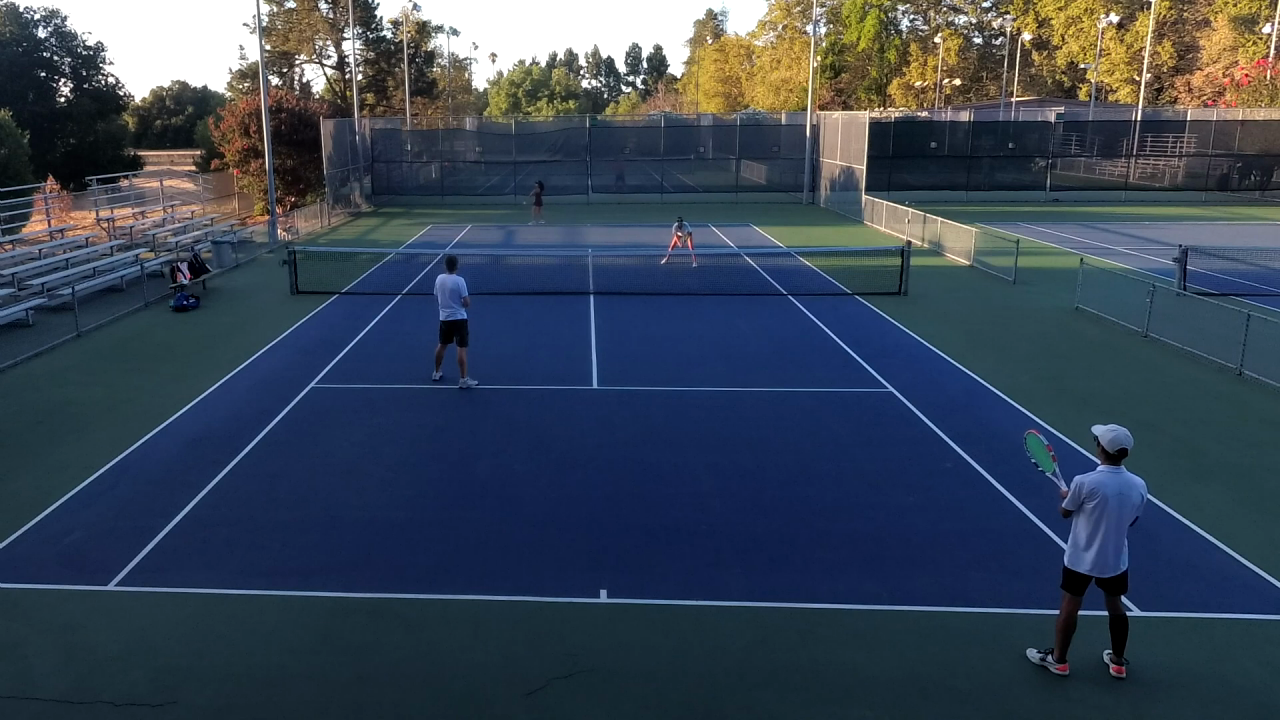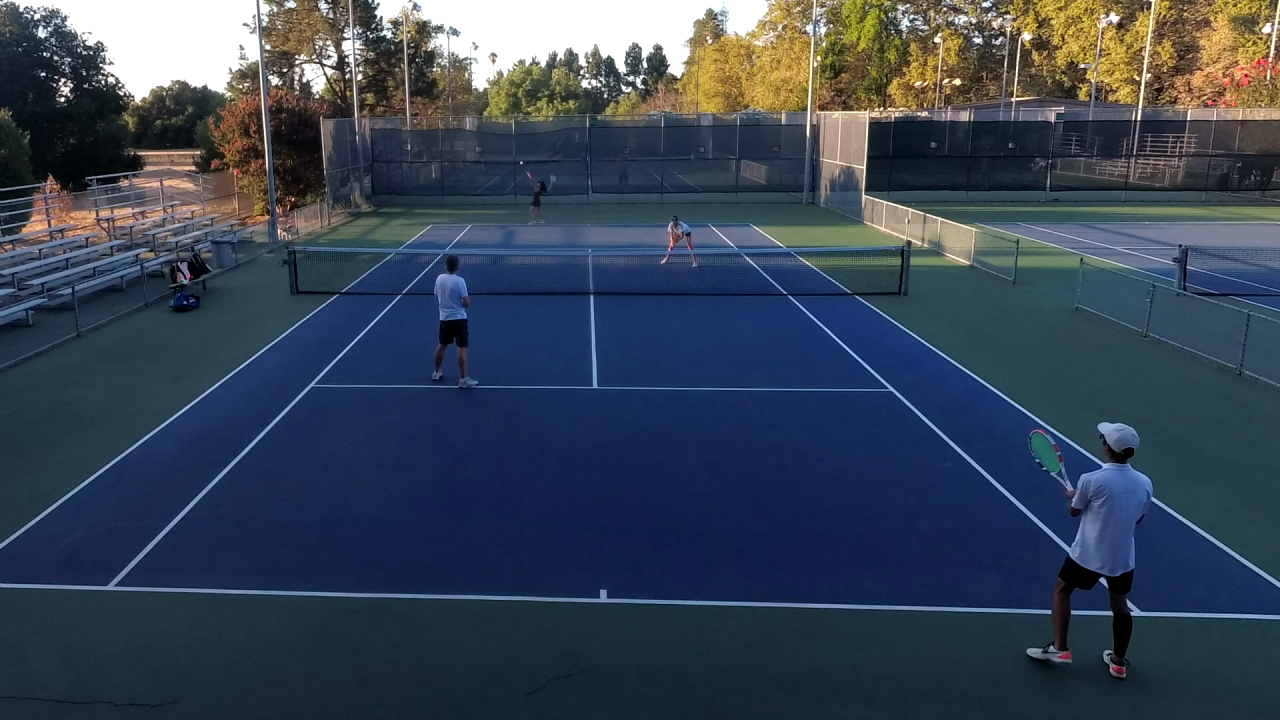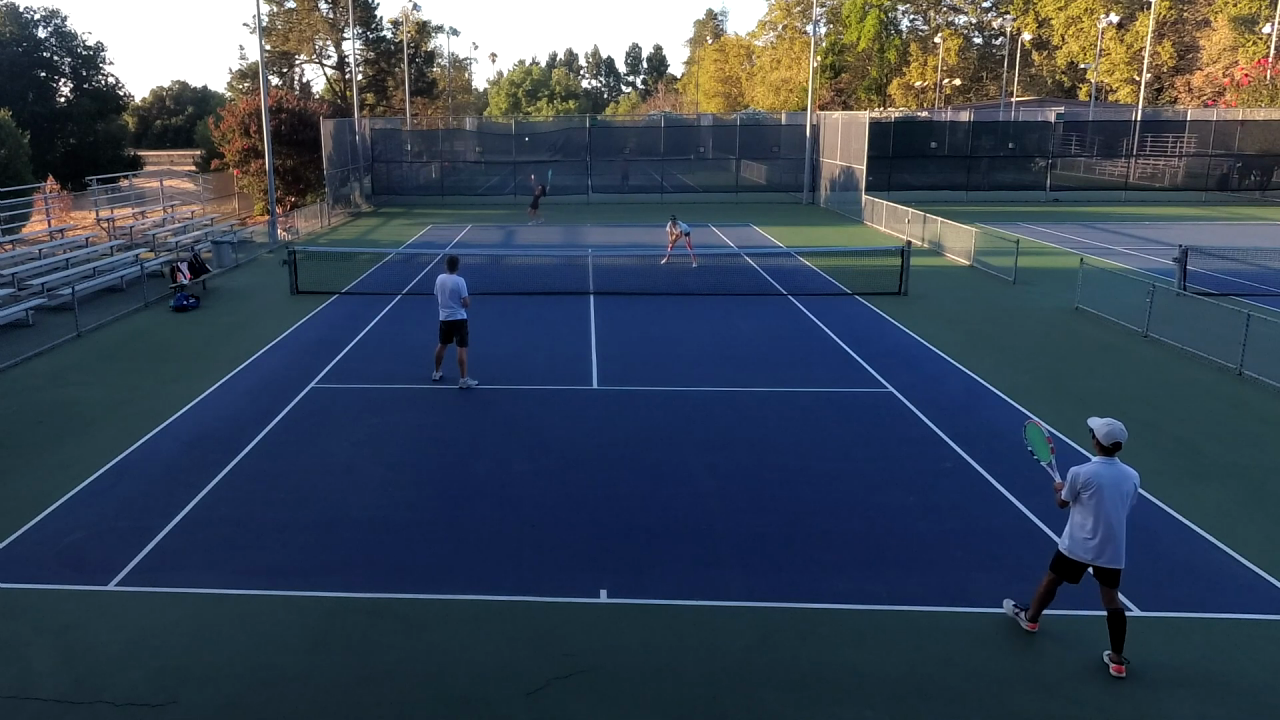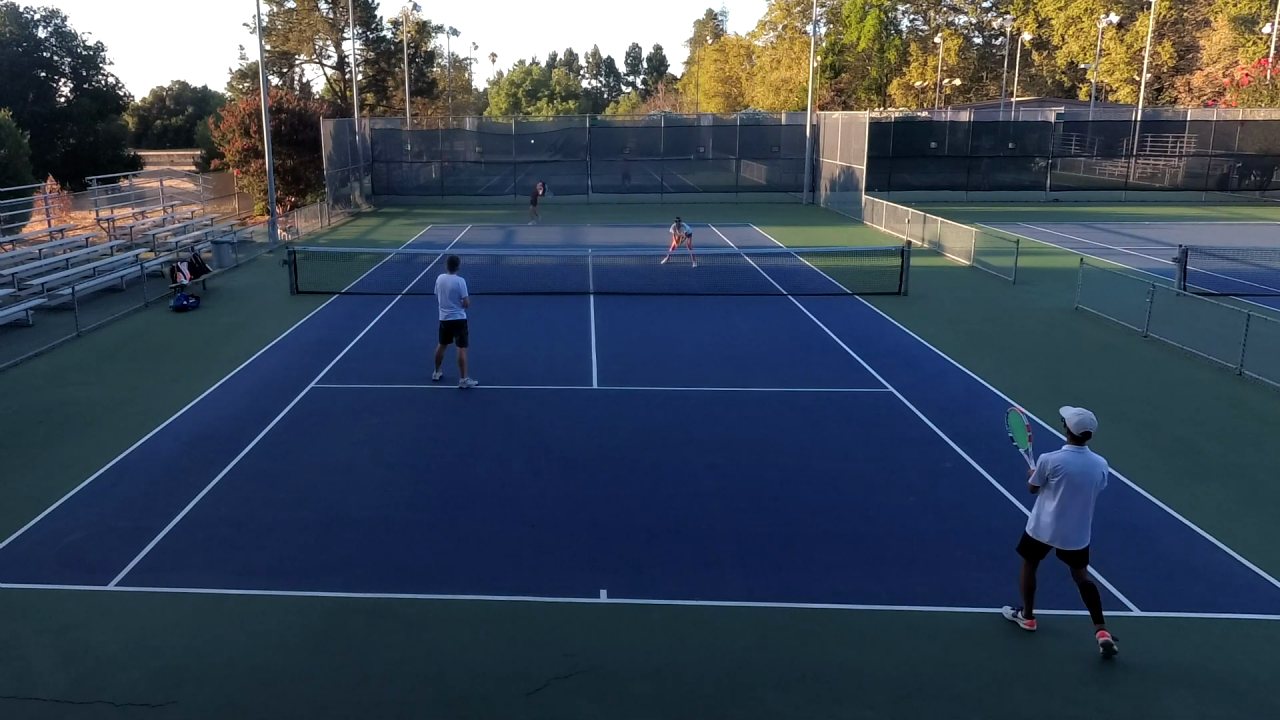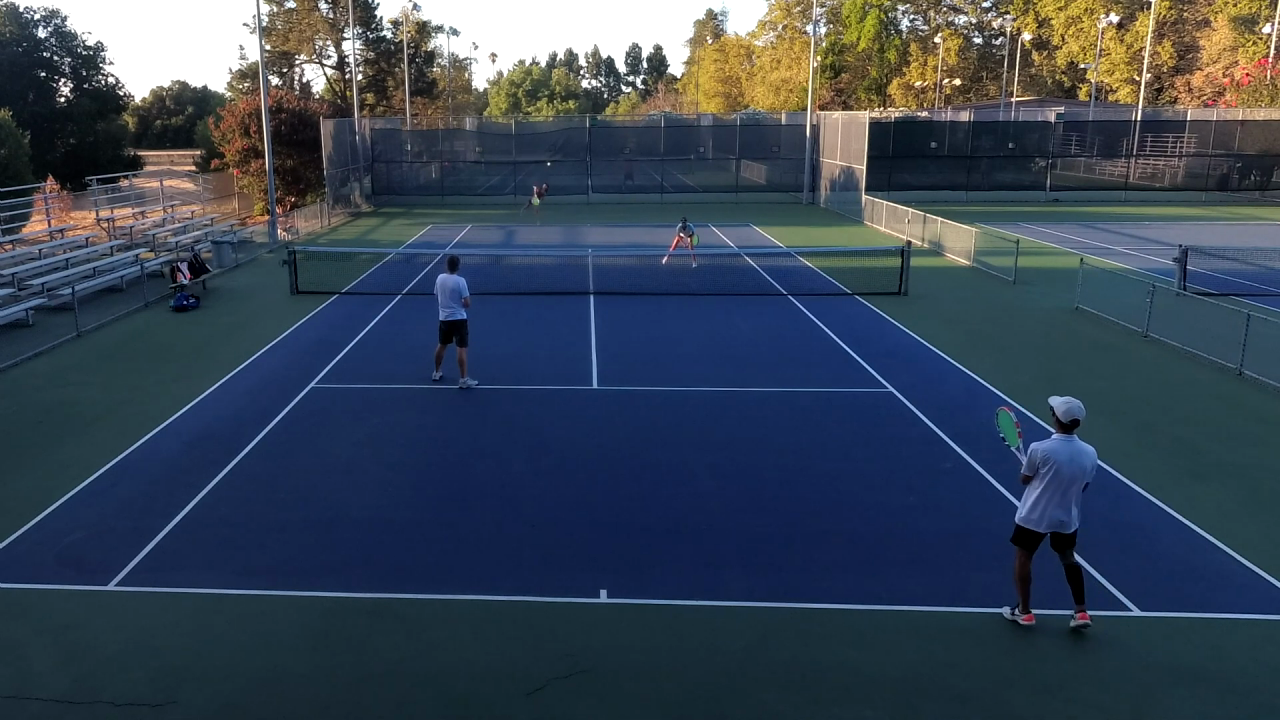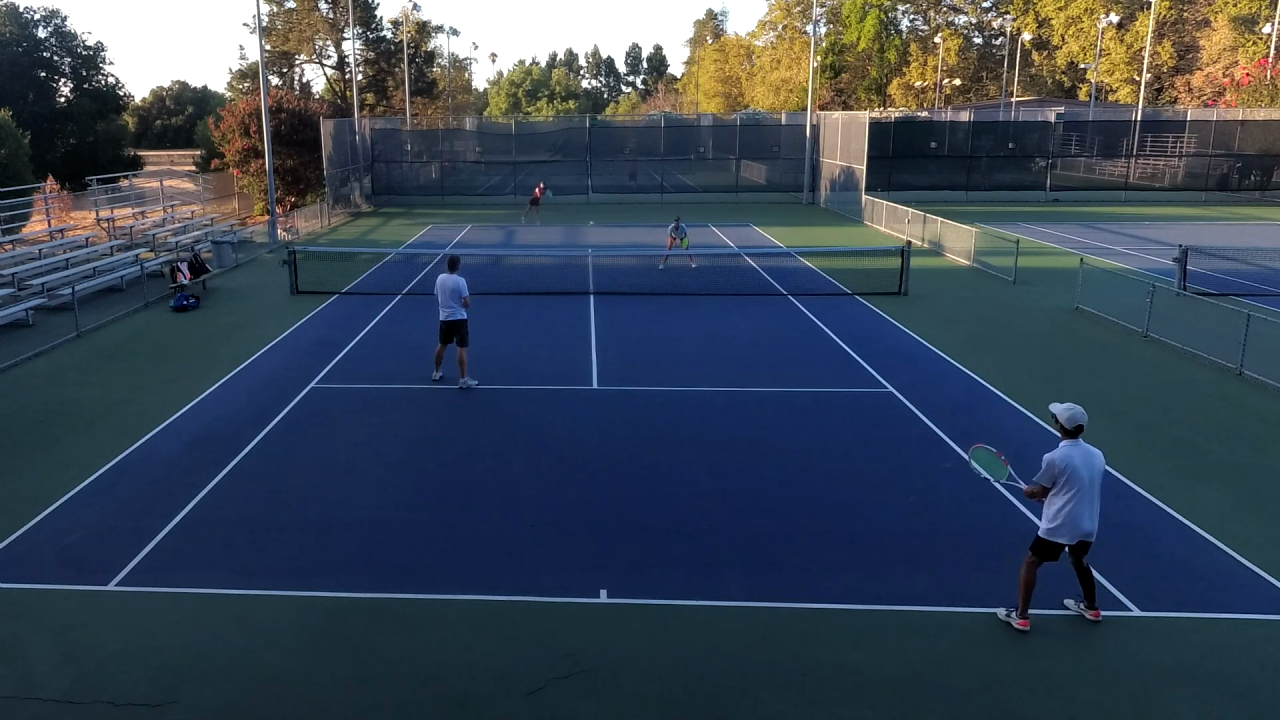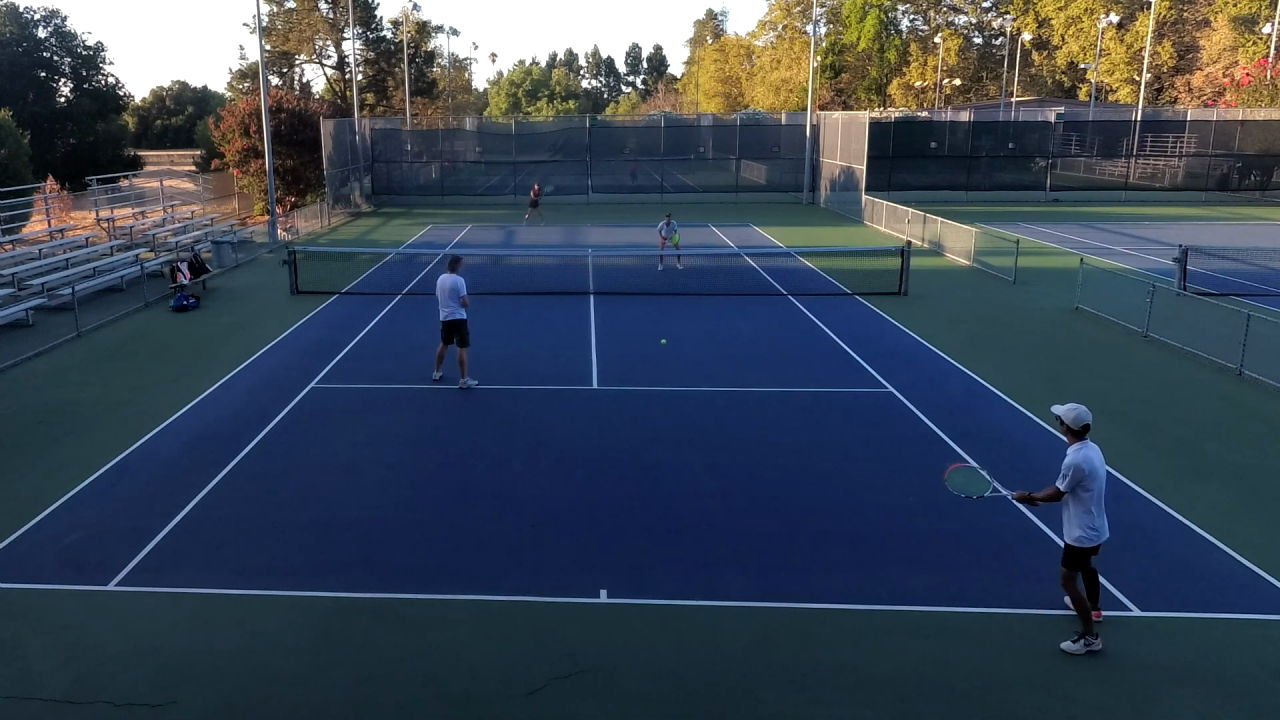
dt=0.3s
person 1, frame 1
left shoulder: (1085, 483)
right shoulder: (1139, 486)
left elbow: (1065, 512)
right elbow: (1131, 520)
left wrist: (1065, 496)
left hip: (1082, 557)
right hip: (1116, 558)
left knee: (1070, 606)
right knee: (1115, 606)
left ankle: (1059, 659)
right ankle: (1118, 661)
person 1, frame 2
left shoulder: (1091, 480)
right shoulder: (1145, 484)
left elbow: (1074, 511)
right elbow: (1138, 517)
left wrist: (1072, 497)
left hip: (1089, 555)
right hip: (1123, 557)
left knee: (1061, 590)
right knee: (1120, 604)
left ankle: (1060, 649)
right ankle: (1118, 661)
person 1, frame 3
left shoulder: (1080, 473)
right shoulder: (1132, 477)
left elbow: (1063, 503)
left wrist: (1060, 489)
left hip: (1078, 546)
right hip: (1113, 549)
left knee: (1051, 582)
right knee: (1112, 599)
left ankle: (1030, 618)
right ankle: (1117, 659)
person 1, frame 4
left shoulder: (1050, 461)
right shoulder: (1100, 465)
left elbow: (1032, 488)
right elbow: (1094, 493)
left wrist: (1033, 473)
left hip: (1044, 529)
right hip: (1078, 533)
left knee: (1028, 565)
right knee: (1082, 577)
left ankle: (1027, 616)
right ankle: (1103, 633)
person 1, frame 5
left shoulder: (1039, 449)
right shoulder: (1090, 454)
left elbow: (1025, 480)
right elbow: (1083, 487)
left wrist: (1037, 474)
left hip: (1033, 516)
right hip: (1067, 519)
left knee: (1023, 558)
right knee: (1068, 559)
left ankle: (1025, 611)
right ankle: (1080, 612)
person 1, frame 6
left shoulder: (1053, 458)
right shoulder: (1097, 455)
left elbow: (1042, 491)
right elbow: (1081, 489)
left wrist: (1031, 491)
left hip: (1059, 527)
right hip: (1086, 526)
left knee: (1030, 564)
right knee: (1080, 562)
left ankle: (1021, 615)
right ankle: (1090, 607)
person 1, frame 7
left shoulder: (1075, 461)
right shoulder: (1091, 450)
left elbow: (1056, 494)
left wrist: (1028, 496)
right wrist: (1035, 495)
left hip: (1081, 532)
right hip: (1094, 527)
left knee: (1067, 580)
right knee: (1086, 564)
left ankle: (1090, 636)
right ankle: (1093, 608)
